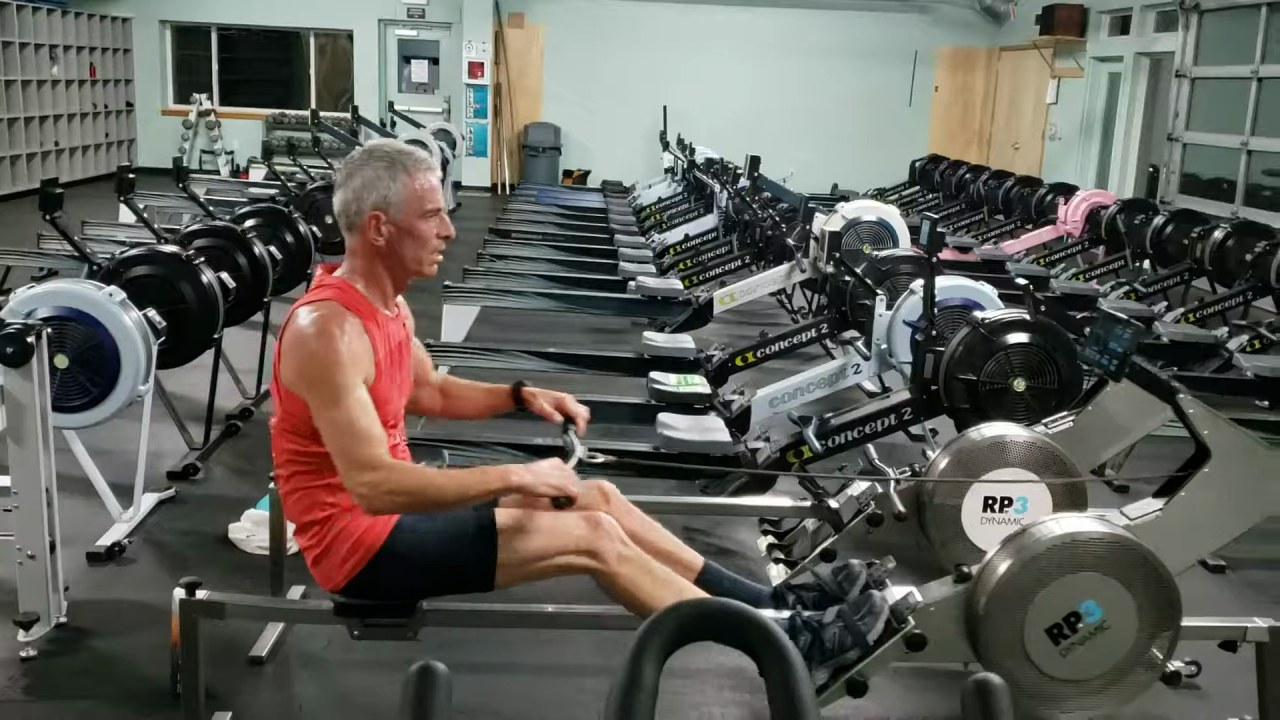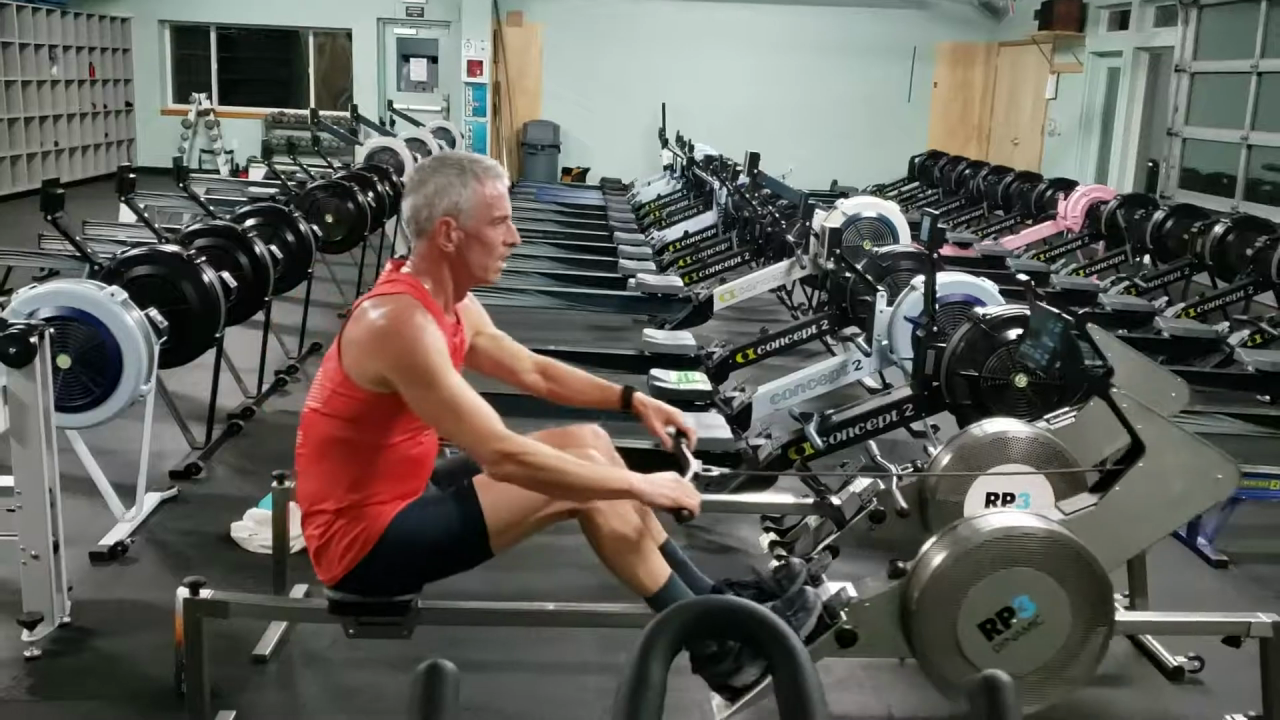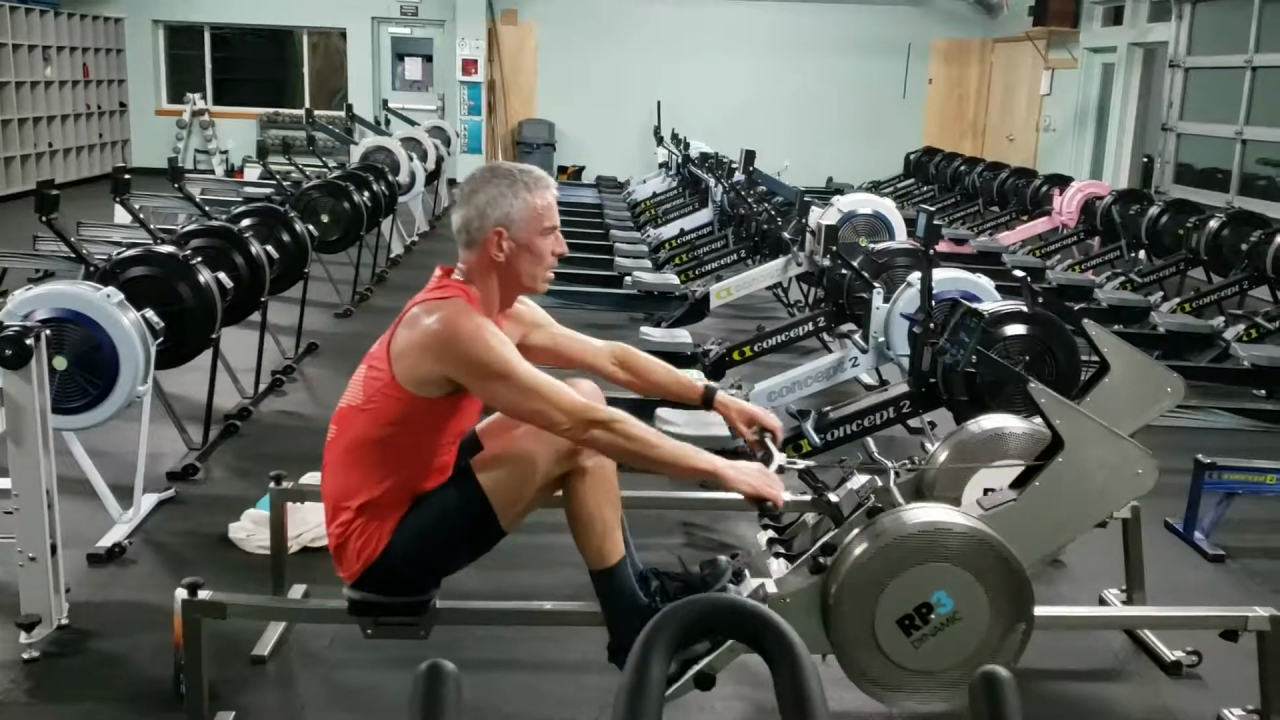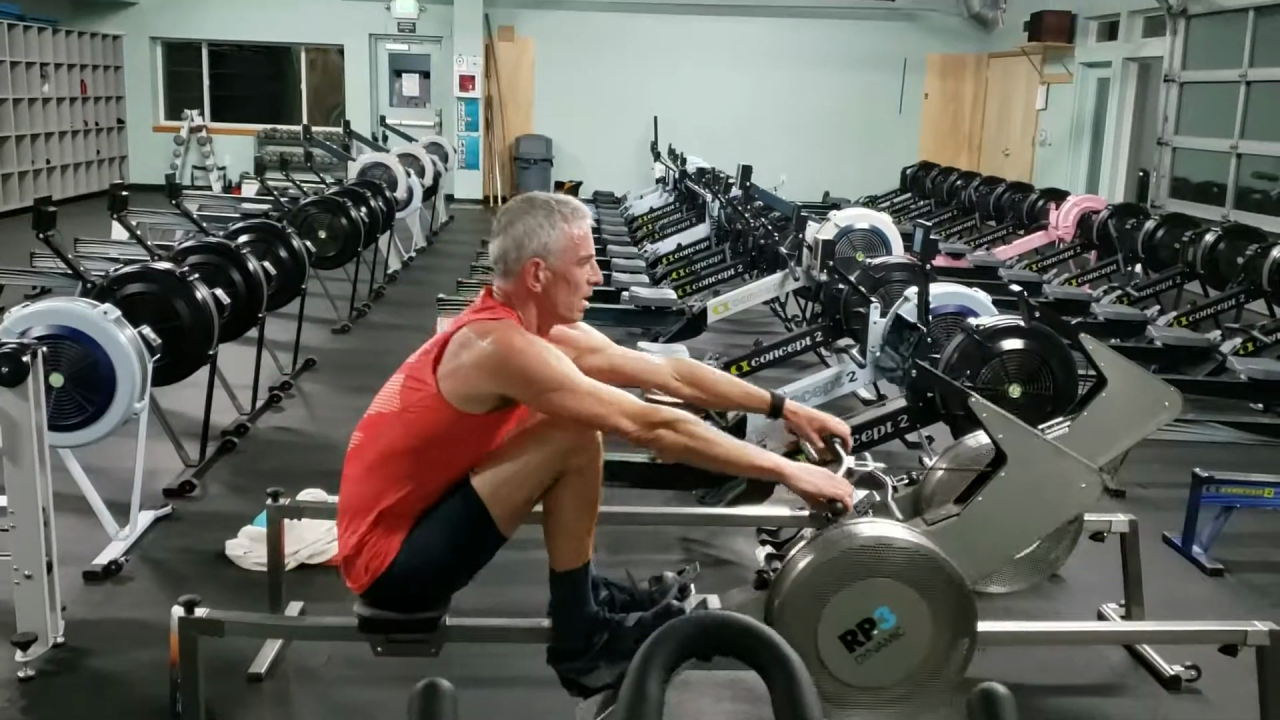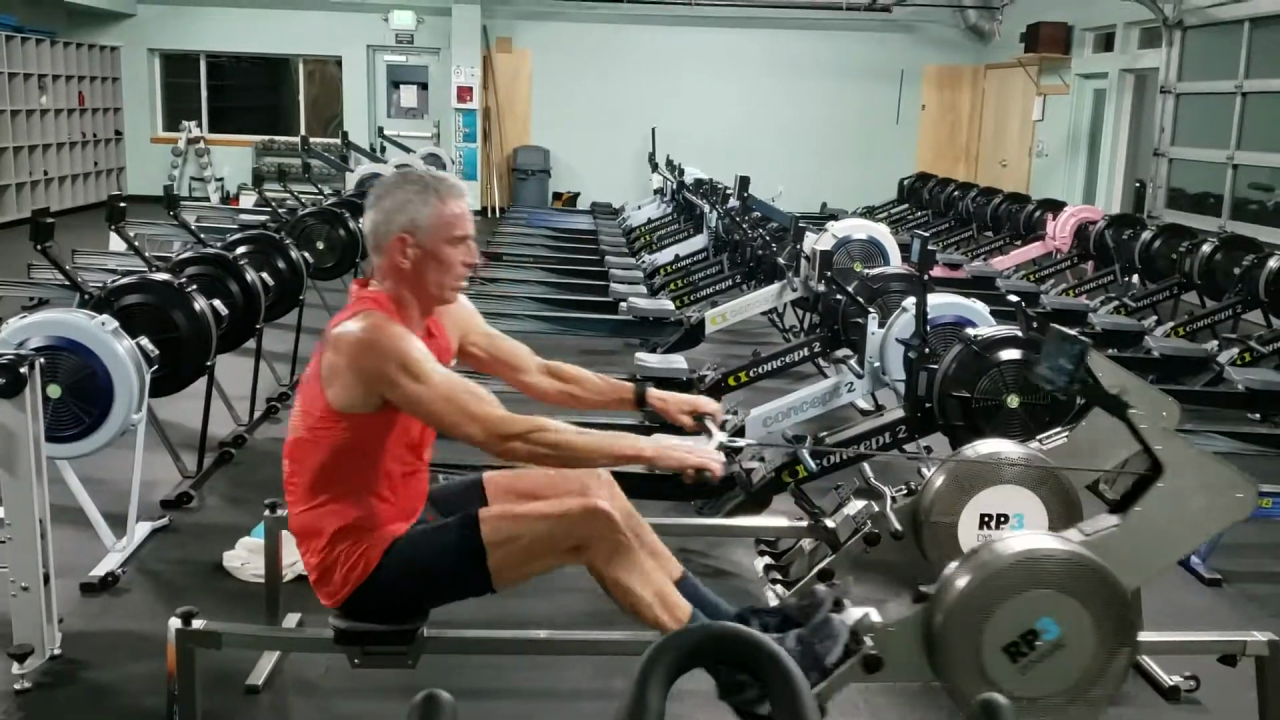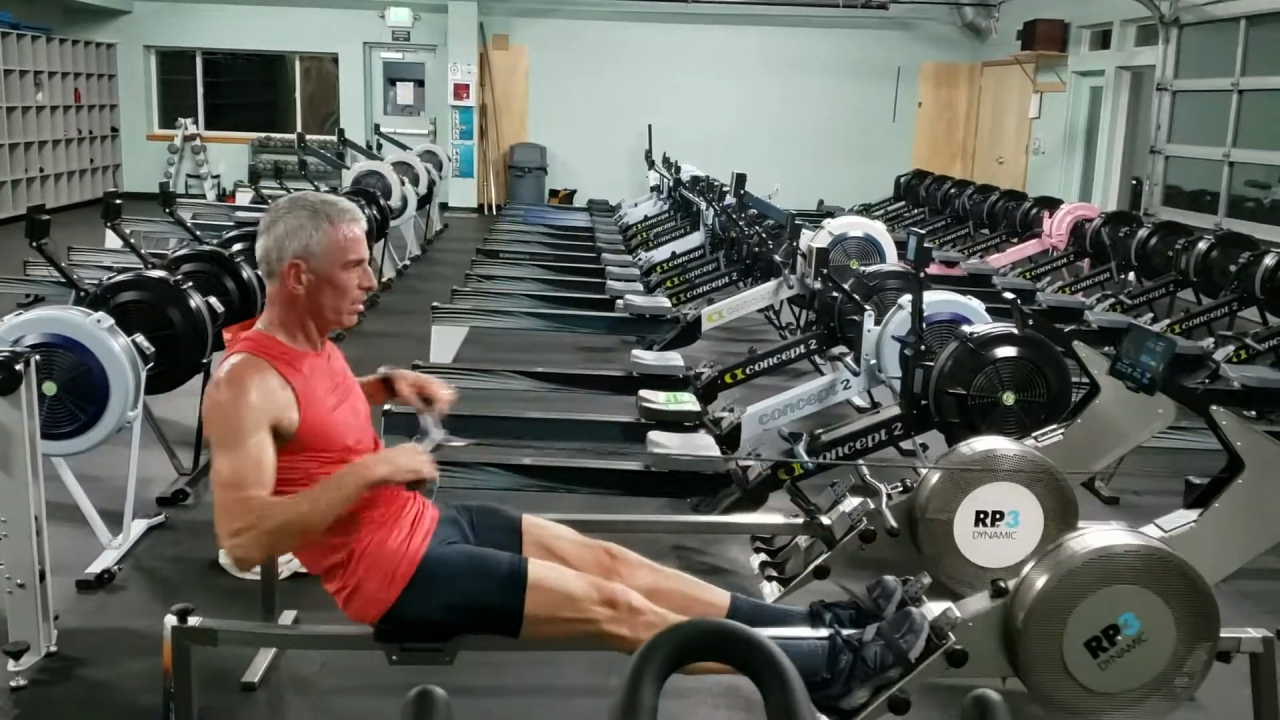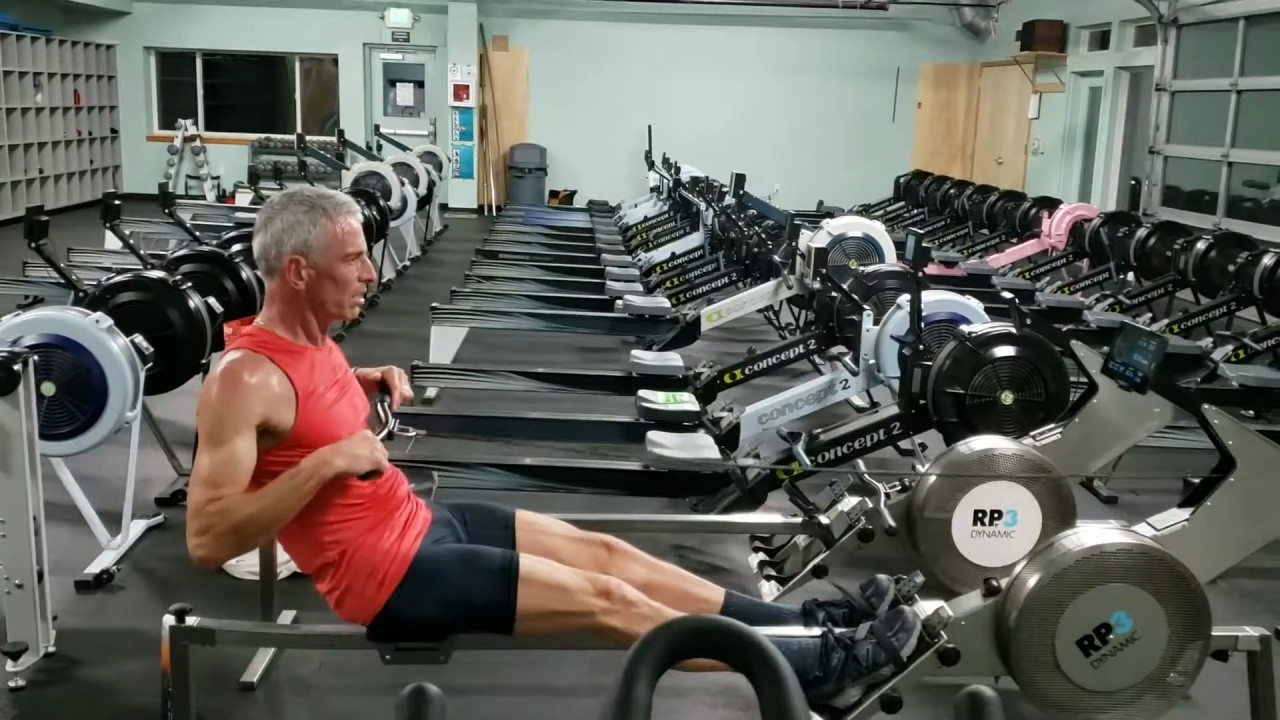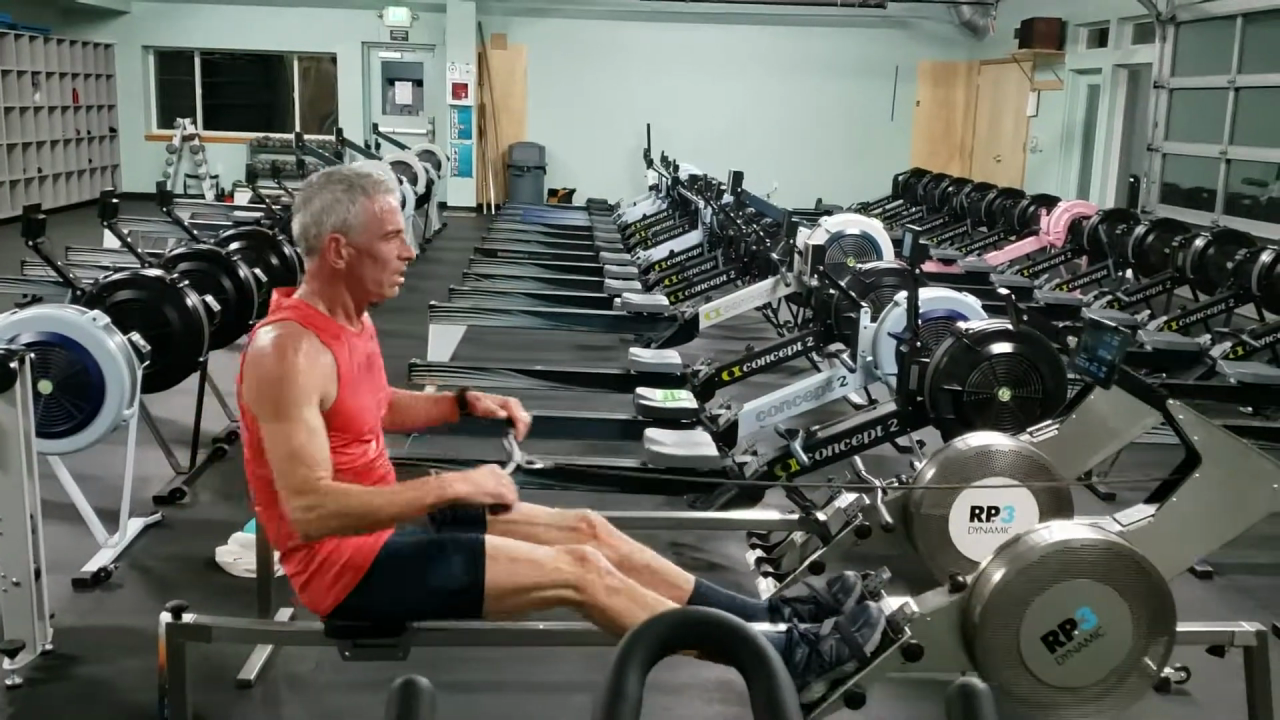
dt=0.4s
person 1, frame 1
left shoulder: (384, 303)
right shoulder: (326, 330)
left elbow: (433, 391)
right elbow: (374, 486)
left wrist: (521, 396)
right wrist: (515, 476)
left hip: (392, 512)
right hip: (360, 544)
left knee: (597, 497)
right knee: (591, 538)
left ankle: (769, 605)
right ankle: (785, 645)
person 1, frame 2
left shoulder: (448, 303)
right shoulder: (399, 324)
left elbow: (532, 369)
right elbow: (505, 457)
left wrist: (632, 399)
right wrist: (637, 486)
left hip: (401, 492)
right hip: (362, 542)
left knee: (587, 443)
right knee: (584, 491)
left ankle: (708, 600)
right ankle: (715, 644)
person 1, frame 3
left shoulder: (499, 308)
right shoulder: (455, 327)
left elbow: (611, 359)
right elbow: (590, 426)
left wrist: (717, 400)
right wrist: (722, 469)
left hip: (415, 491)
right hip: (381, 544)
left knee: (581, 399)
right knee: (580, 435)
left ankle: (639, 587)
right ankle: (638, 632)
person 1, frame 4
left shoulder: (543, 328)
right shoulder: (505, 348)
left elbow: (672, 374)
right elbow: (654, 427)
left wrist: (786, 408)
right wrist: (786, 470)
left hip: (418, 509)
right hip: (393, 560)
left knee: (579, 421)
right knee: (576, 434)
left ankle: (586, 598)
right ankle: (579, 641)
person 1, frame 5
left shoulder: (444, 308)
right shoulder: (373, 339)
left elbow: (537, 374)
right elbow: (508, 438)
left wrist: (647, 397)
right wrist: (656, 452)
left hip: (402, 517)
right hip: (364, 566)
left knee: (589, 483)
right knee: (594, 518)
left ankle: (732, 628)
person 1, frame 6
left shoulder: (310, 336)
right shoulder: (246, 384)
right elbow: (245, 542)
left wrist: (391, 383)
right wrist: (366, 471)
left hip: (418, 526)
right hip: (394, 574)
left knee: (609, 561)
right knee: (611, 608)
left ankle: (815, 625)
person 1, frame 7
left shoulder: (306, 339)
right shoulder: (244, 379)
right elbow: (207, 539)
left wrist: (363, 384)
right wrist: (324, 463)
left hip: (417, 523)
right hip: (389, 574)
left knee: (606, 553)
right knee: (605, 599)
left ankle: (806, 621)
right ankle: (818, 669)
person 1, frame 8
left shoulder: (347, 318)
right shoulder: (286, 351)
right elbow: (311, 512)
left wrist: (465, 403)
right wrist: (452, 485)
left hip: (390, 527)
right hip: (352, 567)
left knee: (584, 530)
right knee: (579, 571)
left ankle: (773, 617)
right ankle: (785, 659)
